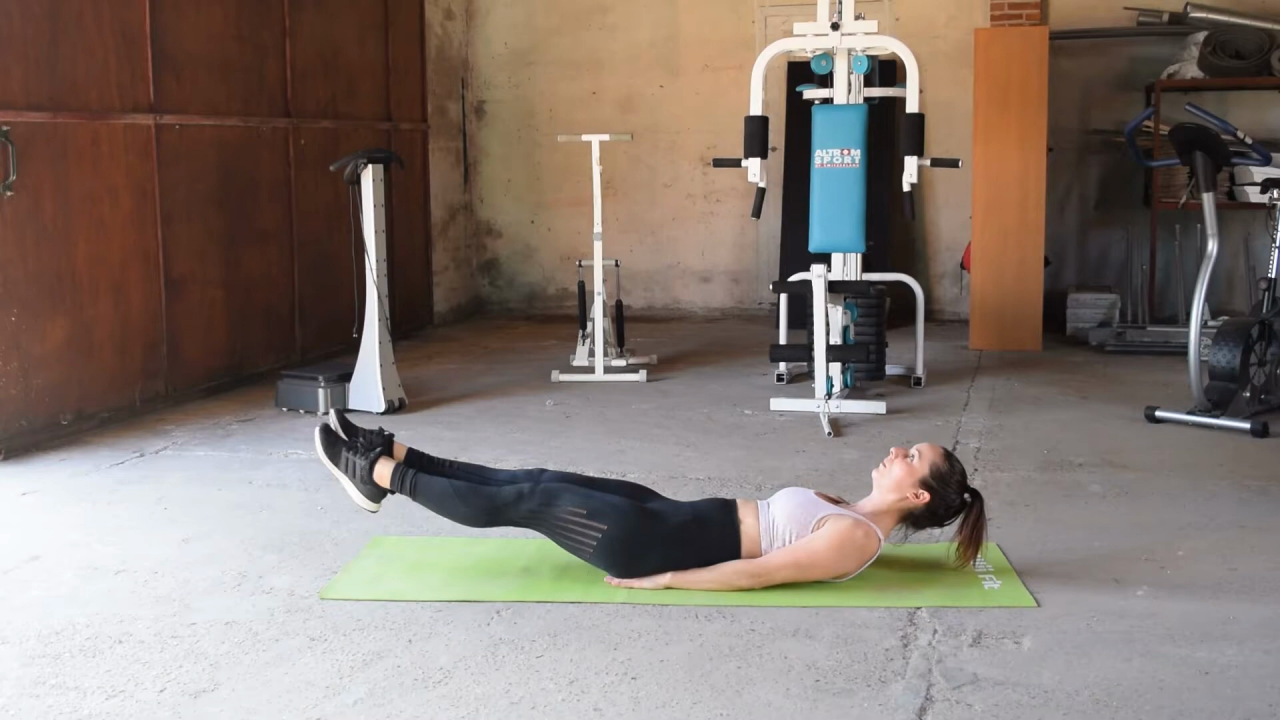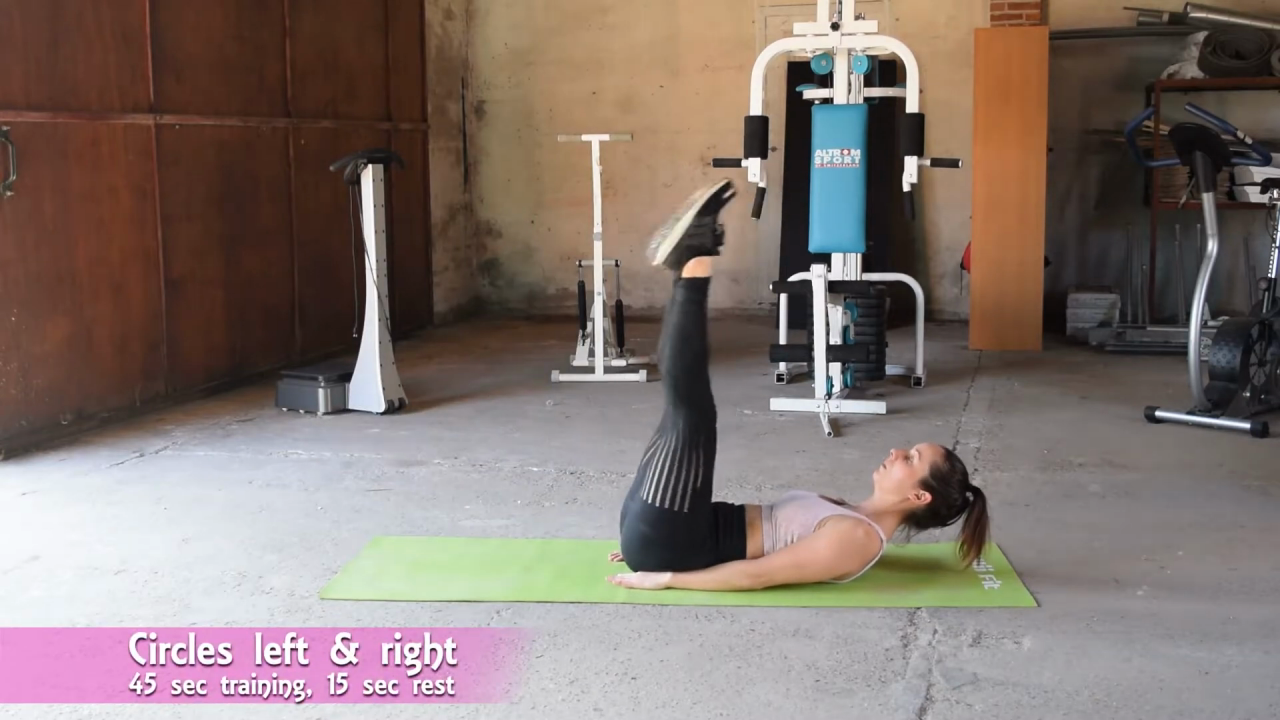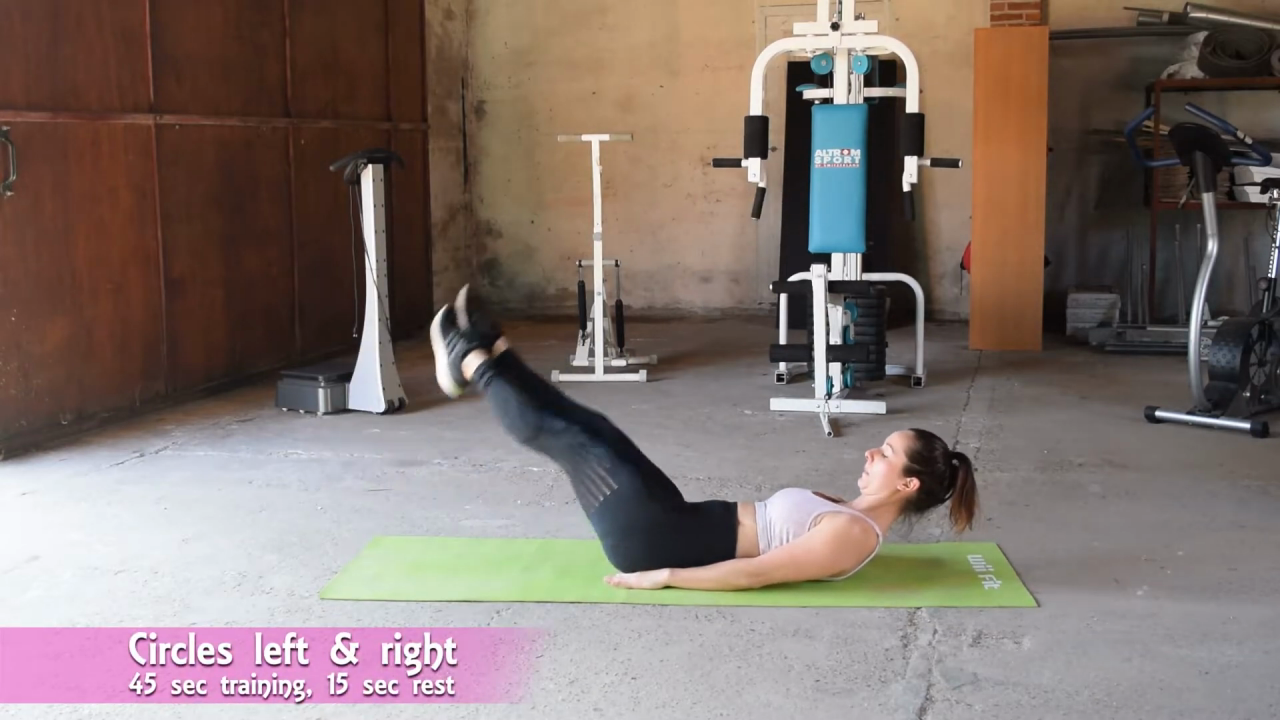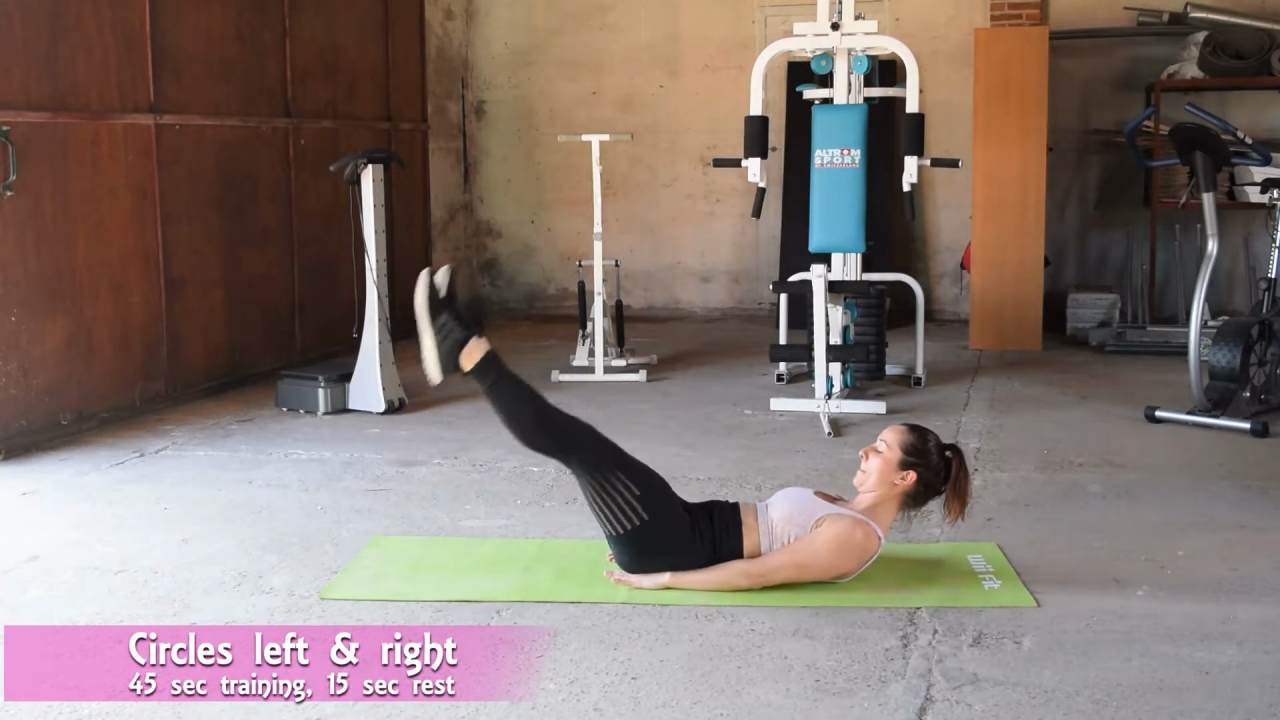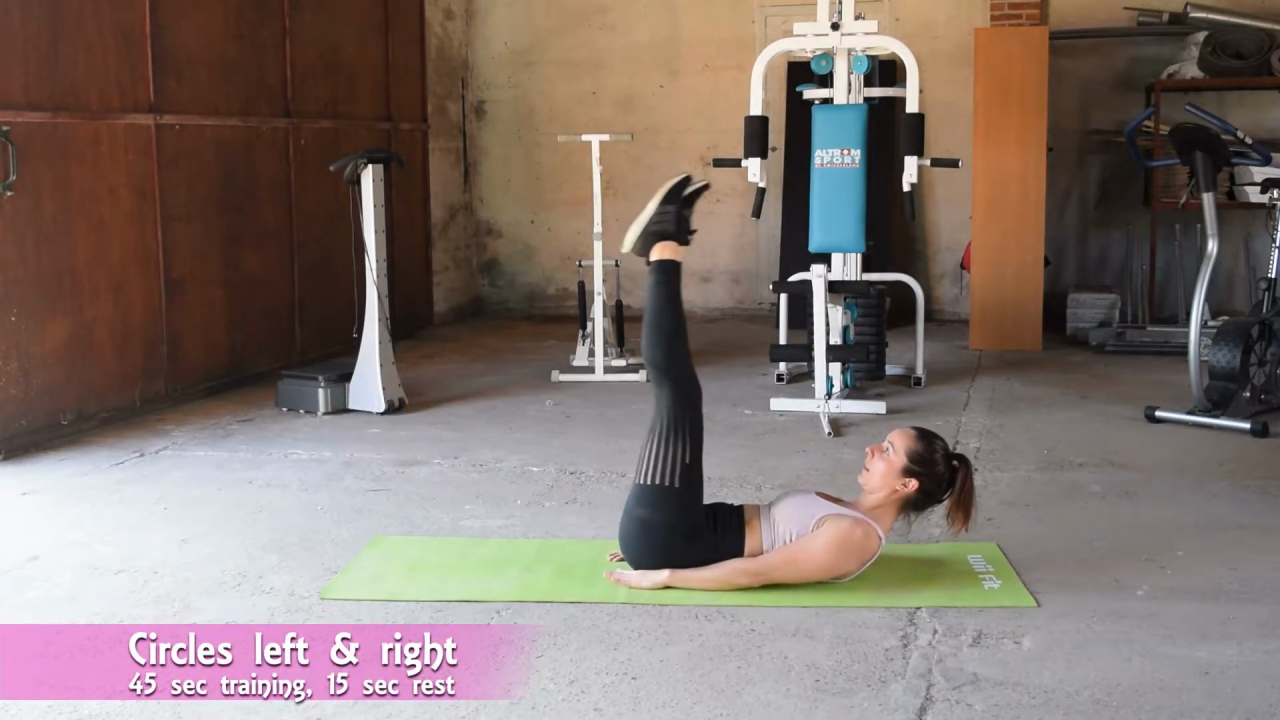
dt=1s
person 1, frame 1
left shoulder: (855, 538)
right shoulder: (851, 513)
left elbow: (760, 571)
left wrist: (662, 577)
left hip: (665, 544)
right hip: (677, 518)
left knee: (533, 501)
right knee: (542, 482)
left ankle: (381, 474)
right ankle: (386, 456)
person 1, frame 2
left shoulder: (858, 538)
right shoulder: (851, 513)
left elbow: (761, 573)
left wrist: (664, 576)
left hip: (664, 545)
left knee: (691, 410)
left ankle: (696, 259)
right ankle: (691, 262)
person 1, frame 3
left shoulder: (852, 538)
right shoulder: (853, 512)
left elbow: (754, 572)
left wrist: (664, 575)
left hip: (659, 539)
right hip: (687, 527)
left knee: (565, 438)
right knee: (587, 427)
left ankle: (472, 362)
right ankle: (489, 354)
person 1, frame 4
left shoulder: (857, 537)
right shoulder: (849, 510)
left elbow: (761, 573)
left wrist: (664, 578)
left hip: (683, 541)
right hip: (697, 526)
left knee: (579, 445)
right knee: (581, 445)
left ankle: (464, 352)
right ankle: (464, 352)
person 1, frame 5
left shoulder: (855, 537)
right shoulder: (855, 514)
left elbow: (757, 573)
left wrist: (660, 576)
left hip: (664, 548)
left knee: (676, 387)
left ankle: (664, 249)
